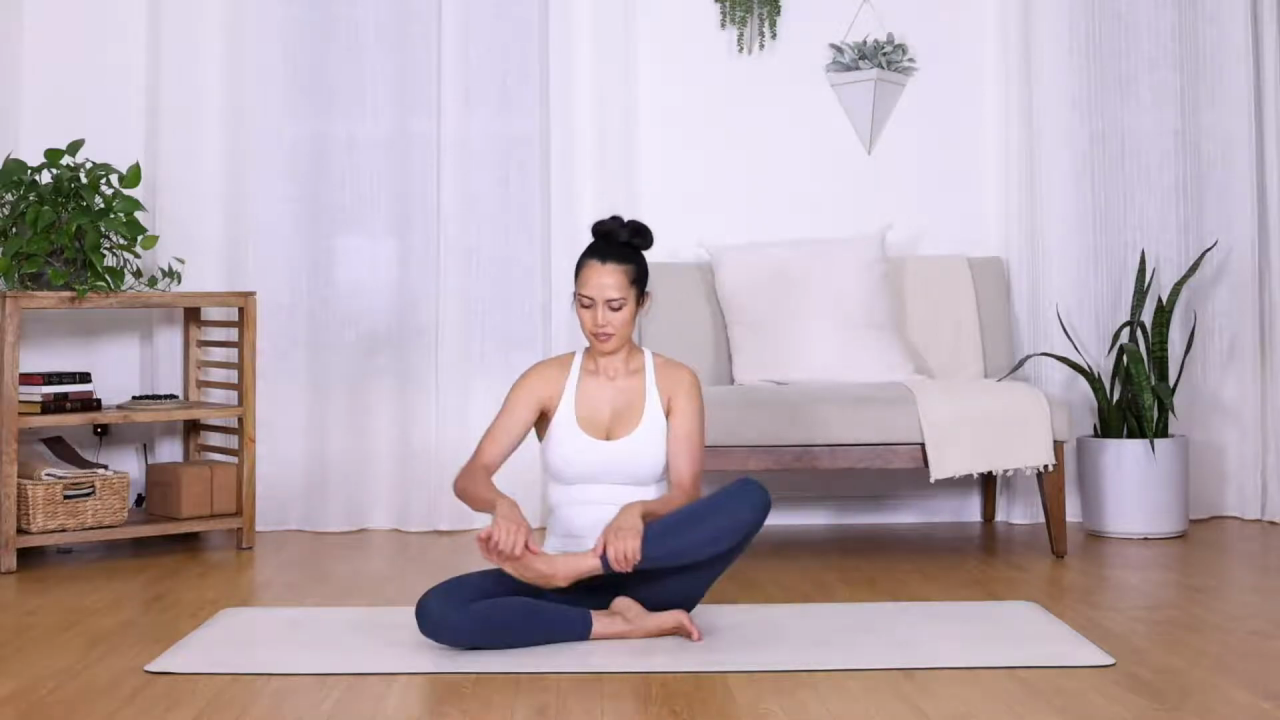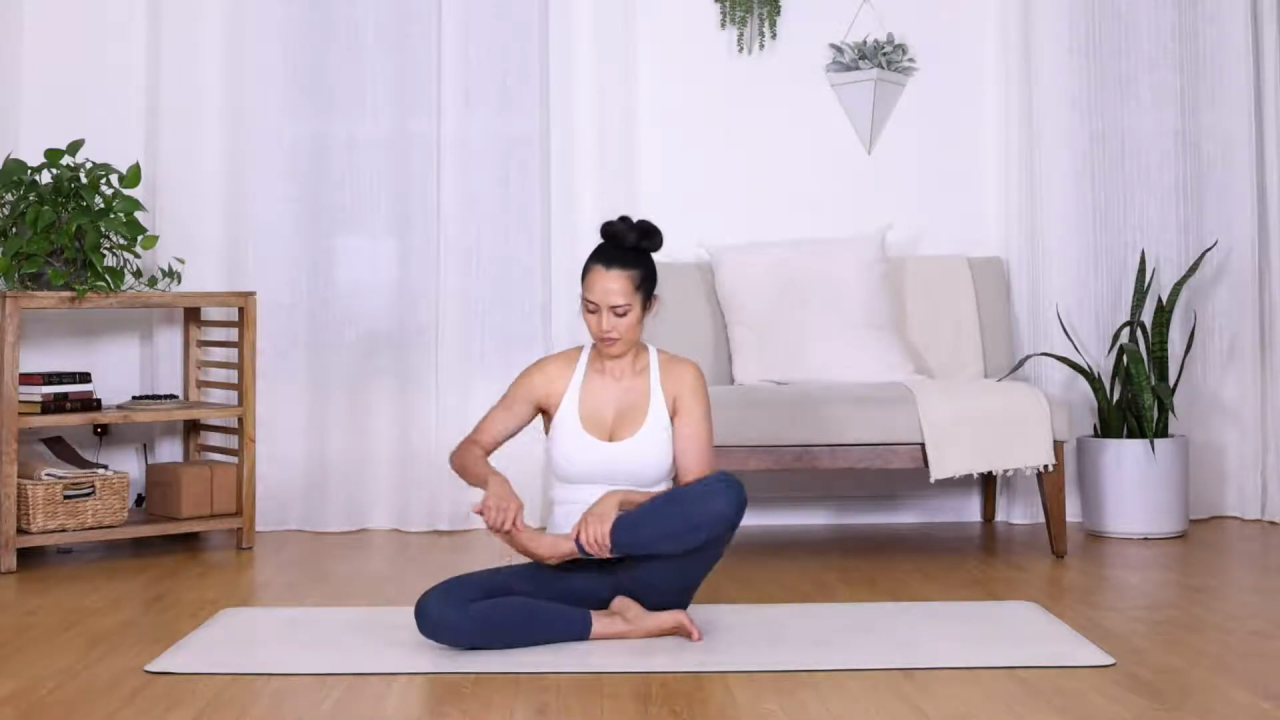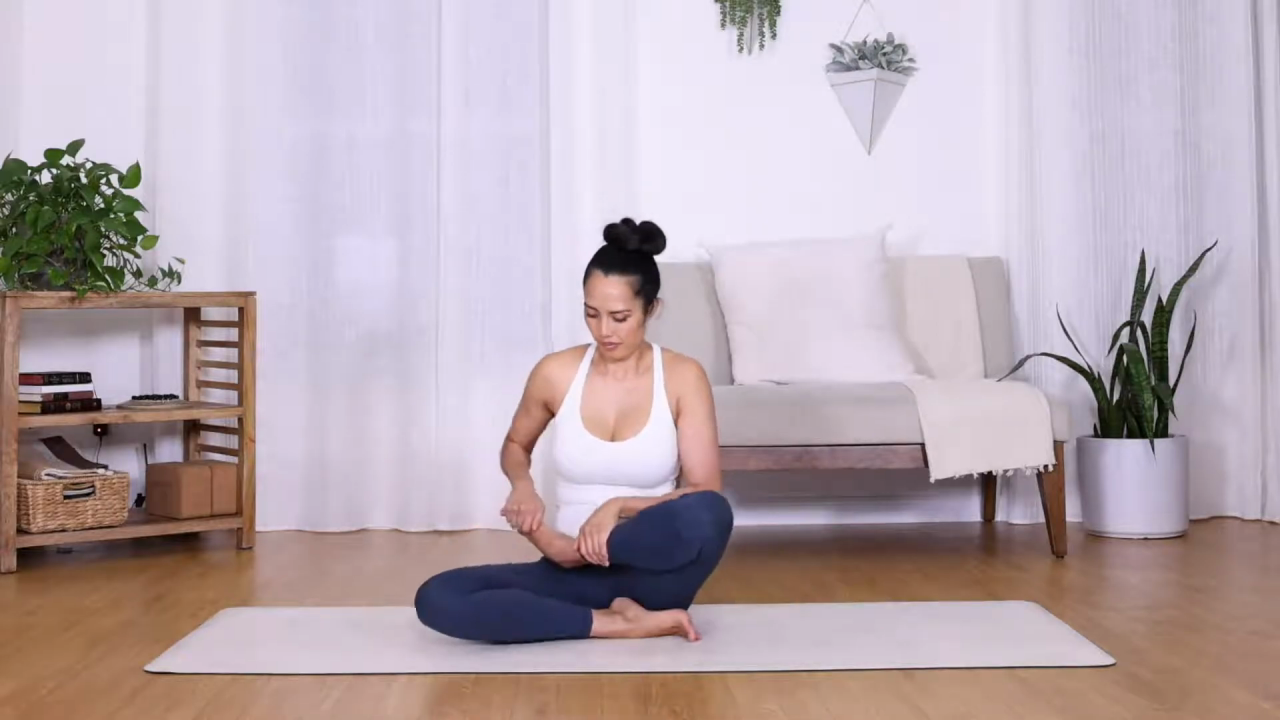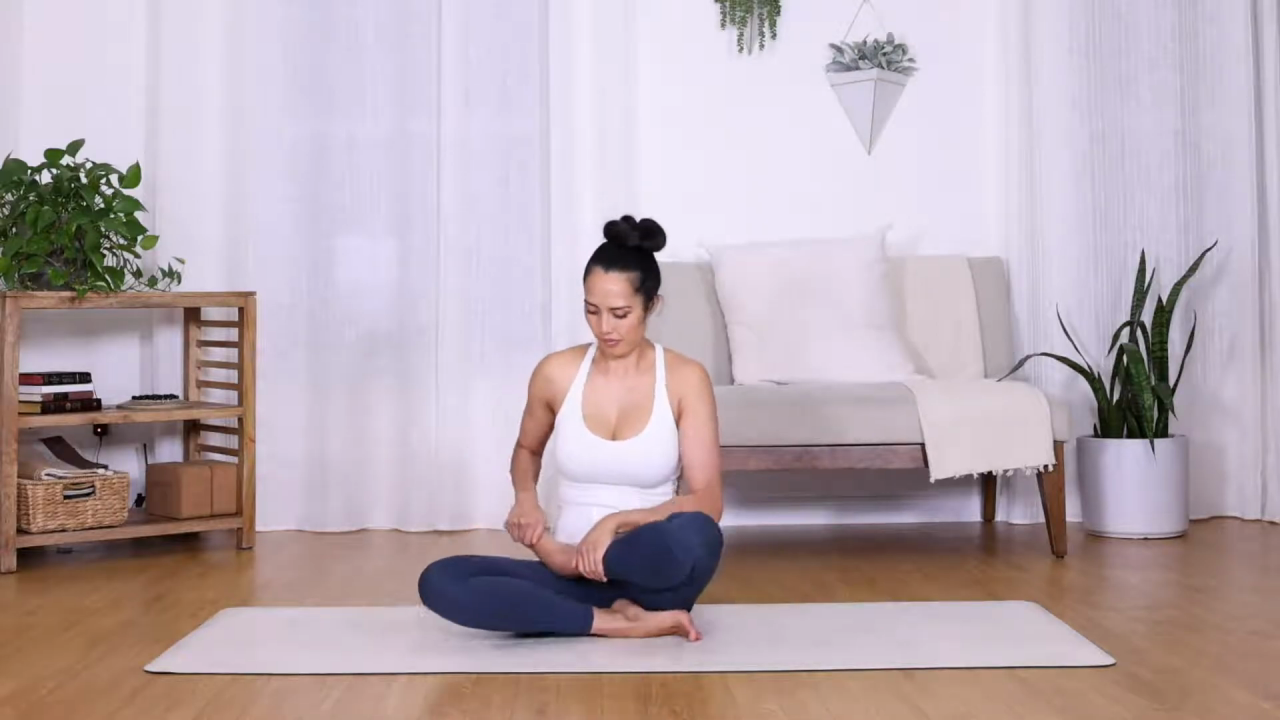
dt=0.2s
person 1, frame 1
left shoulder: (675, 381)
right shoulder: (547, 380)
left elbow: (686, 496)
right elbow: (469, 478)
left wrist: (638, 513)
right wrist: (503, 506)
left hip: (652, 576)
right hip: (564, 577)
left knee: (749, 497)
right knee: (436, 612)
left ankle: (566, 566)
right ankle: (617, 623)
person 1, frame 2
left shoulder: (680, 378)
right shoulder: (551, 376)
left elbow: (700, 490)
right elbow: (465, 453)
left wrist: (618, 500)
right wrist: (495, 482)
left hip: (649, 575)
right hip: (568, 575)
left knee: (726, 491)
right knee: (436, 613)
right ankle: (616, 624)
person 1, frame 3
left shoulder: (684, 378)
right shoulder: (555, 373)
left elbow: (706, 493)
right elbow: (515, 446)
left wrist: (620, 506)
right wrist: (523, 487)
left hip: (651, 575)
right hip: (569, 573)
left knee: (706, 514)
right knee: (436, 600)
right ankle: (617, 623)
person 1, frame 4
left shoulder: (686, 379)
right shoulder: (555, 373)
left elbow: (707, 502)
right elbow: (526, 451)
left wrist: (617, 522)
right wrist: (526, 497)
left hip: (651, 575)
right hip: (567, 570)
left knee: (694, 536)
right knee: (439, 583)
right ankle: (617, 623)
